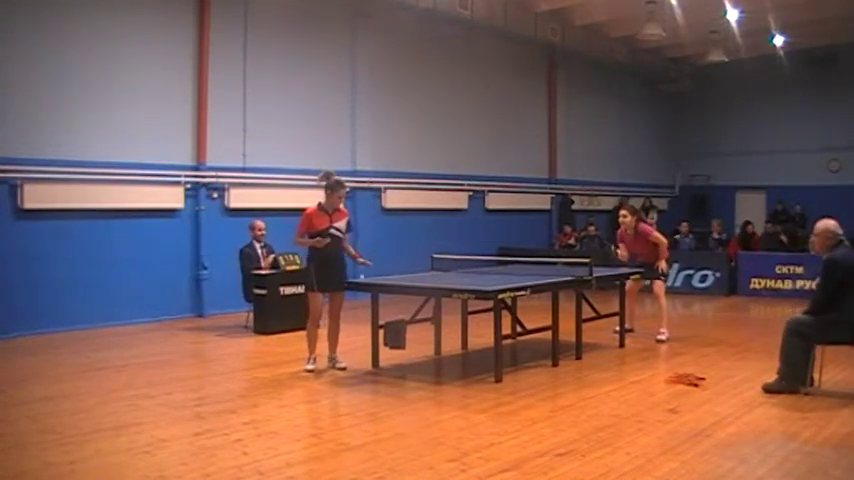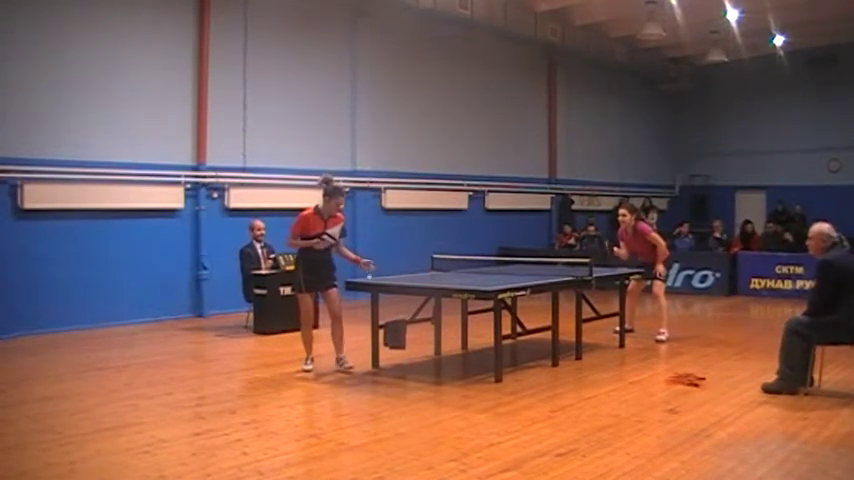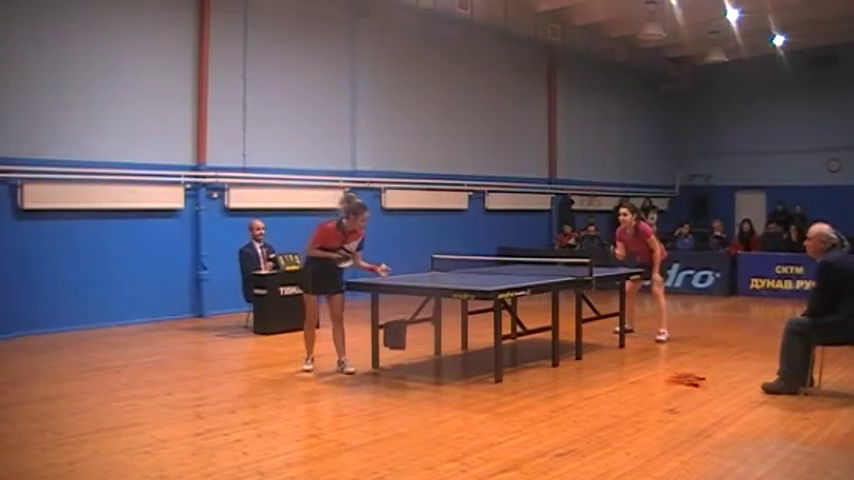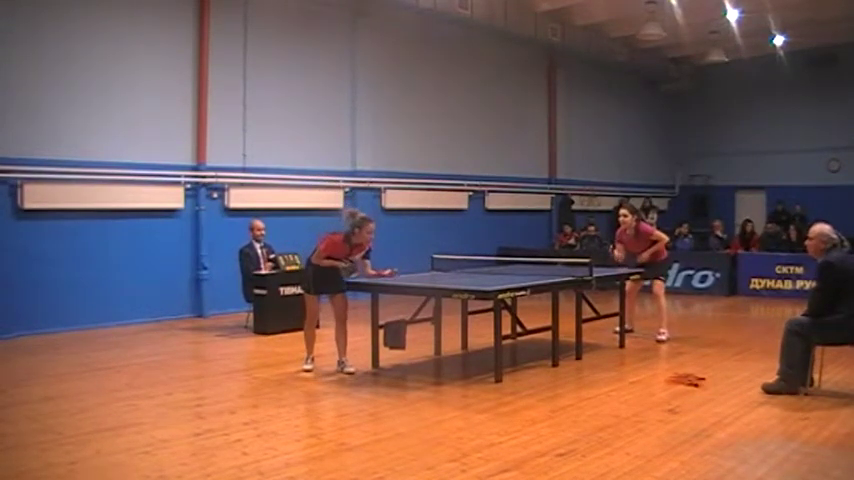
dt=0.7s
person 1, frame 1
left shoulder: (344, 214)
right shoulder: (311, 214)
right elbow: (298, 239)
left wrist: (356, 257)
right wrist: (313, 242)
left hip: (338, 267)
right hip: (317, 268)
left knee: (335, 316)
right knee: (315, 316)
left ankle: (333, 356)
right ankle: (311, 357)
person 1, frame 2
left shoulder: (339, 220)
right shoulder: (306, 217)
left elbow: (340, 248)
right elbow: (291, 242)
left wrist: (359, 260)
right wrist: (310, 243)
left hip: (327, 270)
right hip: (306, 271)
left knee: (337, 315)
right knee: (307, 319)
left ankle: (340, 358)
right ankle: (309, 357)
person 1, frame 3
left shoulder: (359, 234)
right shoulder: (327, 229)
left elbow: (357, 261)
right elbow: (309, 251)
left wrist: (375, 269)
right wrist: (332, 255)
left hip: (335, 275)
right hip: (315, 274)
left knee: (338, 318)
right knee: (311, 319)
left ankle: (342, 361)
right ankle: (309, 357)
person 1, frame 4
left shoulder: (365, 246)
right shoulder: (335, 240)
left elbow: (366, 270)
right elbow: (315, 259)
left wrist: (383, 273)
right wrist: (338, 264)
left hip: (337, 277)
right hip: (316, 275)
left knee: (341, 319)
right knee: (311, 319)
left ankle: (342, 360)
right ankle: (309, 358)
person 2, frame 1
left shoulder: (834, 260)
left elbow: (824, 297)
left wrist: (806, 314)
right wrist: (808, 313)
left knee: (795, 325)
right knee: (803, 323)
left ankle: (789, 380)
right ankle: (800, 377)
person 2, frame 2
left shoulder: (828, 261)
left elbow: (819, 301)
left wrist: (805, 315)
right wrist: (808, 315)
left knee: (795, 326)
right knee: (804, 325)
left ankle: (788, 380)
right ankle: (801, 377)
person 2, frame 3
left shoulder: (827, 262)
left elbow: (819, 304)
left wrist: (805, 315)
right wrist: (807, 315)
left knee: (795, 326)
right knee: (803, 324)
left ankle: (788, 381)
right ankle: (801, 377)
person 2, frame 4
left shoulder: (828, 263)
left elbow: (819, 304)
left wrist: (804, 316)
right wrist: (807, 316)
left knee: (795, 326)
right knee: (804, 324)
left ankle: (788, 381)
right ankle: (800, 377)
person 3, frame 1
left shoulder: (642, 229)
right shoulder: (621, 233)
left elbow: (663, 242)
right elbow: (626, 256)
left wrist: (661, 260)
right wrist: (620, 254)
left hip: (657, 262)
right hip: (642, 262)
left knee: (658, 292)
right knee: (629, 290)
left ankle: (664, 330)
right ankle: (628, 324)
person 3, frame 2
left shoulder: (641, 228)
right shoulder: (622, 232)
left elbow: (661, 244)
right elbow: (625, 255)
left wrist: (659, 263)
right wrist: (617, 251)
left hip: (659, 261)
right hip: (644, 262)
left knee: (657, 292)
right knee: (631, 291)
left ankle: (664, 330)
right ankle: (629, 325)
person 3, frame 3
left shoulder: (643, 228)
right shoulder: (620, 232)
left elbow: (656, 250)
right elbow: (622, 255)
left wrist: (656, 272)
right wrist: (616, 252)
left hip: (658, 261)
right hip: (642, 262)
left knee: (657, 291)
right knee: (629, 291)
left ankle: (663, 330)
right ankle: (628, 325)
person 3, frame 4
left shoulder: (644, 229)
right shoulder: (620, 233)
left elbow: (665, 239)
right elbow: (621, 257)
left wrist: (648, 252)
right wrist: (615, 254)
left hip: (659, 261)
right hip: (642, 262)
left knee: (658, 291)
right knee: (629, 291)
left ankle: (664, 330)
right ankle: (628, 325)
